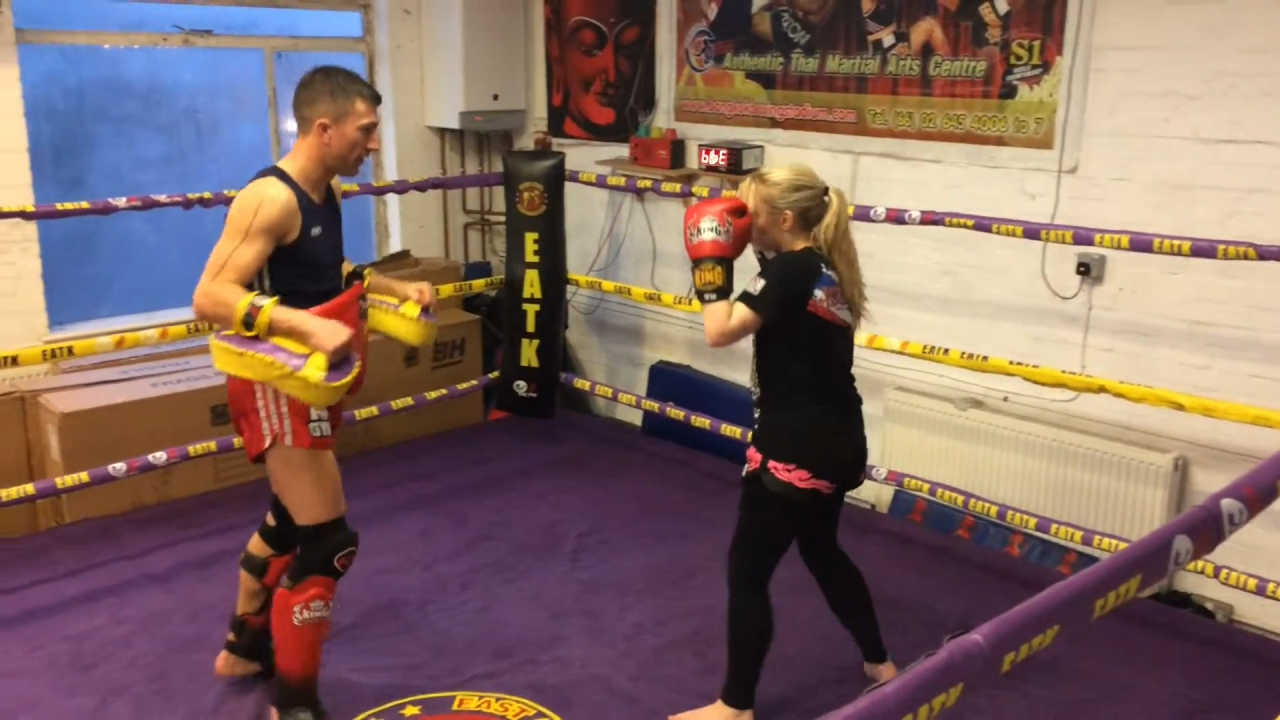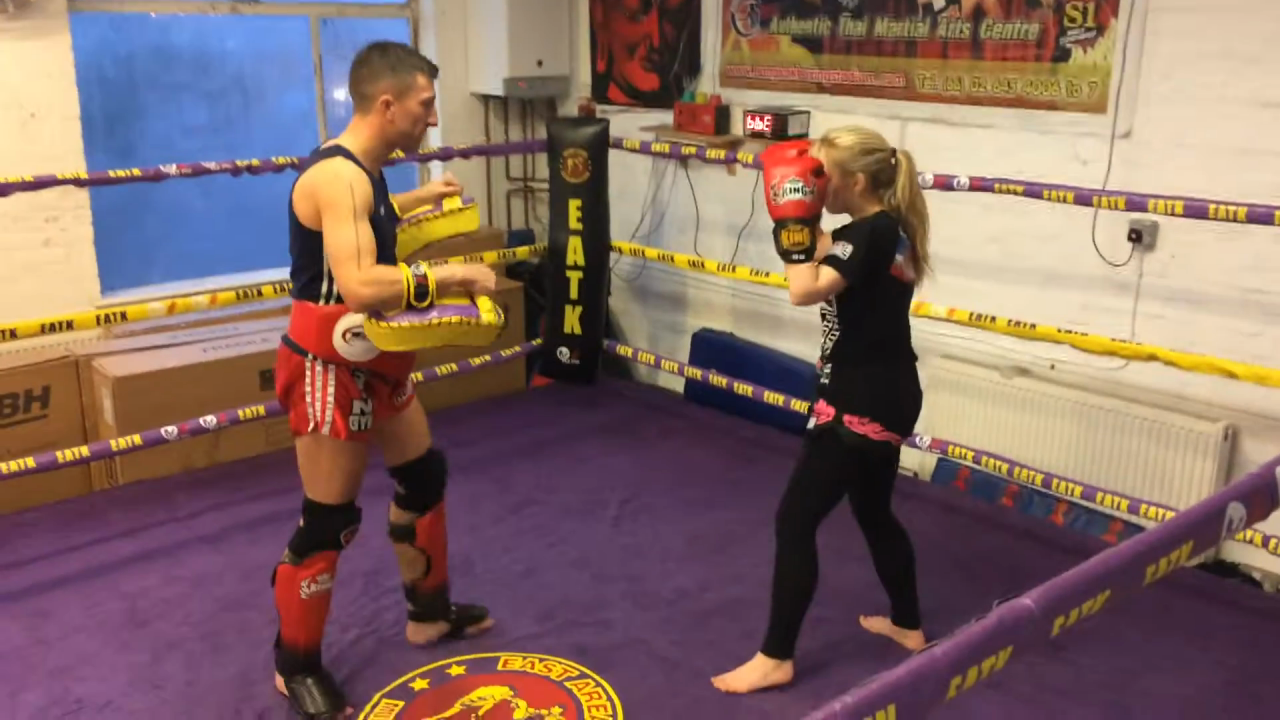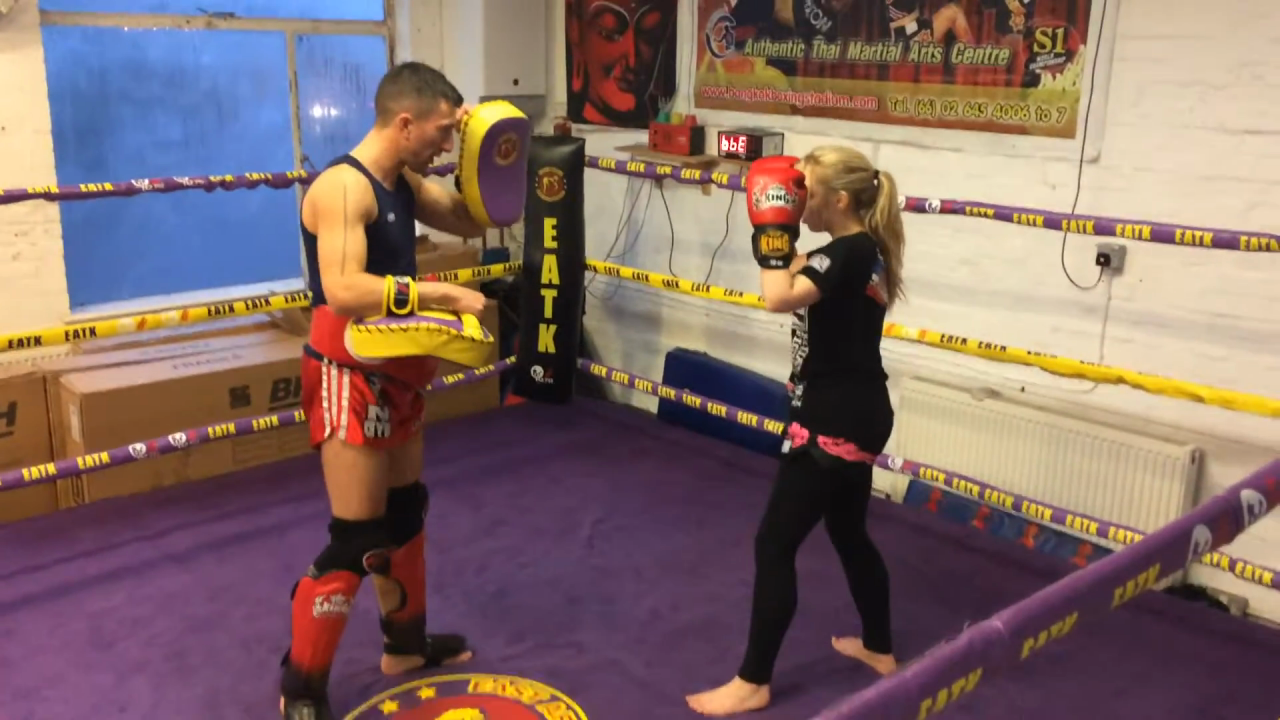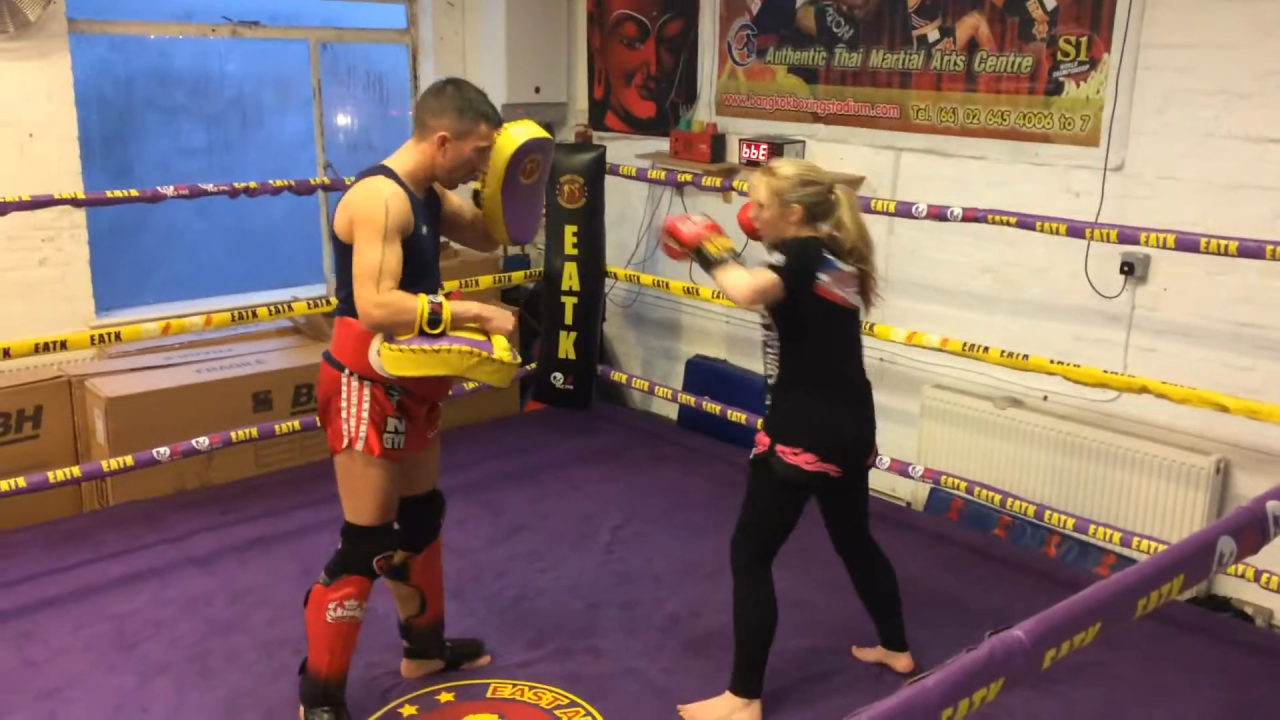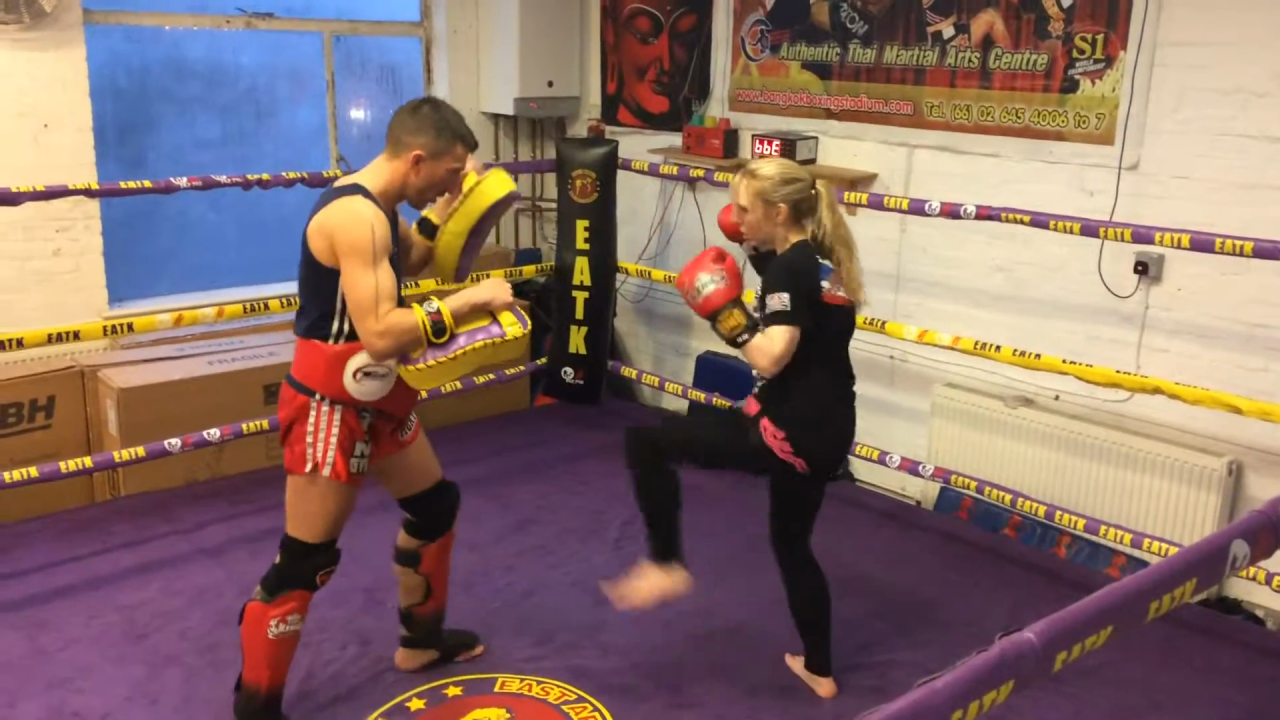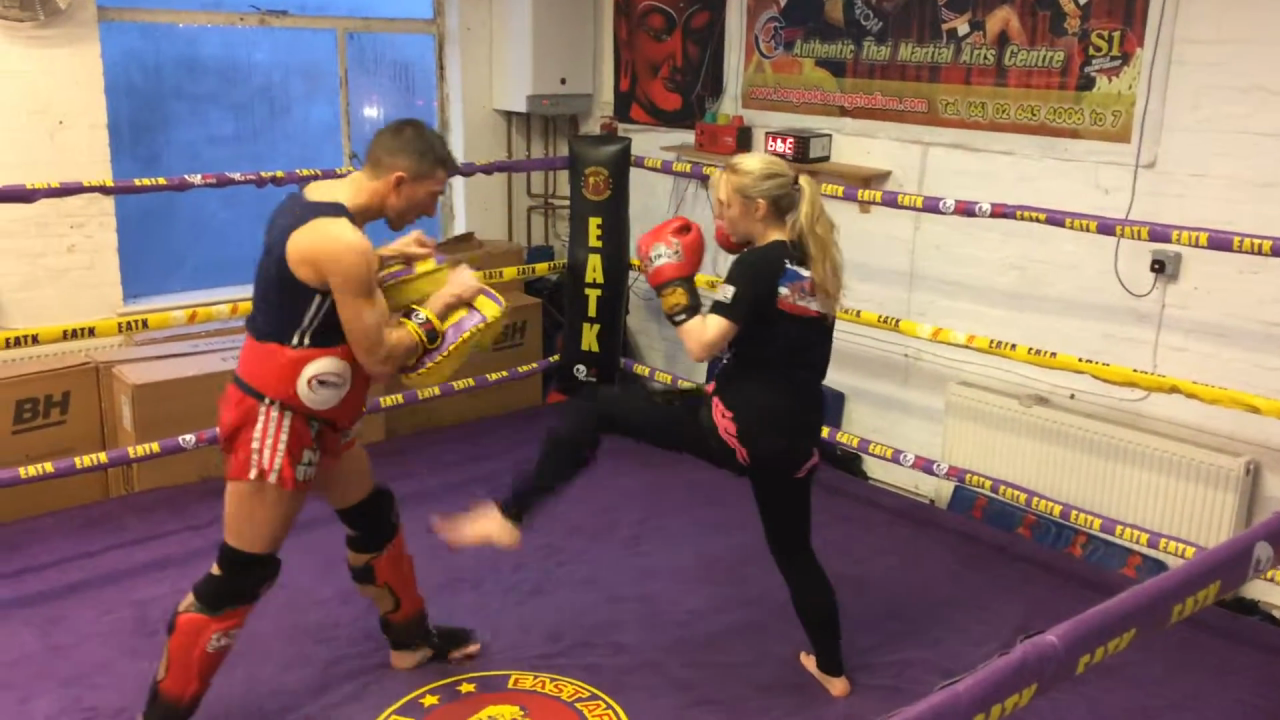
dt=0.5s
person 1, frame 1
left shoulder: (323, 190)
right shoulder: (268, 199)
right elbow: (211, 297)
left wrist: (391, 288)
right wrist: (304, 324)
right hip: (278, 389)
left knee: (290, 519)
right knee: (326, 542)
left ankle: (244, 643)
person 1, frame 2
left shoulder: (361, 167)
right shoulder: (338, 177)
right elbow: (362, 286)
left wrist: (419, 198)
right wrist: (457, 277)
left hip: (374, 358)
right hip: (329, 366)
left knee: (424, 476)
right knee: (329, 522)
left ankle: (429, 610)
right ankle: (296, 666)
person 1, frame 3
left shoulder: (401, 180)
right shoulder: (343, 187)
left elbow: (468, 221)
right elbow: (343, 291)
right wrist: (442, 293)
left hip: (394, 374)
right hip: (349, 378)
left knee: (405, 511)
right knee: (356, 539)
left ankle: (405, 641)
person 1, frame 4
left shoulder: (426, 192)
right shoulder: (379, 197)
left elbow: (486, 236)
right elbow: (376, 307)
right wrist: (474, 312)
left hip: (408, 385)
right hip: (366, 387)
left knee: (421, 517)
right knee: (366, 546)
left ankle: (424, 645)
person 1, frame 5
left shoulder: (381, 207)
right shoulder: (356, 219)
left elbow: (407, 262)
right elbow: (381, 335)
left wrist: (447, 208)
right wrist: (472, 298)
left hip: (377, 399)
right hip: (331, 406)
left knee: (435, 505)
right knee: (305, 563)
left ankle: (422, 637)
person 1, frame 6
left shoulder: (315, 200)
right shoulder: (340, 241)
right elbow: (380, 356)
left wrist: (387, 256)
right wrist: (449, 298)
left hip: (319, 405)
right hip: (278, 414)
left knee: (374, 516)
right knee: (241, 574)
left ankle: (411, 637)
person 2, frame 1
left shoulder: (790, 271)
right shoulder: (826, 267)
left elbow: (718, 331)
left wrist: (710, 260)
right wrist: (759, 253)
left hip: (793, 446)
right hip: (838, 441)
left knee: (747, 570)
right knee: (821, 550)
right ankle: (878, 661)
person 2, frame 2
left shoulder: (870, 234)
right shoulder: (888, 228)
left elbow: (805, 289)
right elbow: (827, 261)
left wrist: (791, 219)
right wrist: (805, 217)
left hip: (860, 402)
right hip: (887, 397)
left knee: (796, 520)
right knee: (873, 510)
left ankle: (775, 659)
right ankle: (907, 624)
person 2, frame 3
left shoulder: (849, 254)
right shoulder: (860, 249)
left elbow: (779, 297)
right elbow: (801, 279)
left wrist: (772, 226)
right wrist: (781, 225)
left hip: (833, 424)
right hip: (855, 418)
left knee: (775, 545)
right knee: (849, 532)
right ankle: (878, 648)
person 2, frame 4
left shoulder: (799, 251)
right shoulder: (834, 258)
left elbow: (744, 290)
left wrist: (706, 246)
left hip: (802, 434)
right hip: (849, 428)
left knee: (749, 555)
right knee: (854, 537)
right ankle: (896, 649)
person 2, frame 5
left shoulder: (786, 269)
right shoulder: (820, 258)
left elbow: (768, 359)
left wrist: (722, 310)
right wrist: (754, 248)
left hip: (786, 428)
right hip: (824, 436)
left knee: (649, 441)
right knee: (791, 544)
left ankle: (665, 566)
right ankle: (819, 669)
person 2, frame 6
left shoulder: (757, 265)
right shoulder: (812, 263)
left elbow: (700, 346)
left wrist: (673, 282)
left hip: (736, 424)
right hip: (792, 439)
left knee: (595, 412)
right knee: (794, 549)
left ankle: (506, 517)
right ankle: (832, 669)
